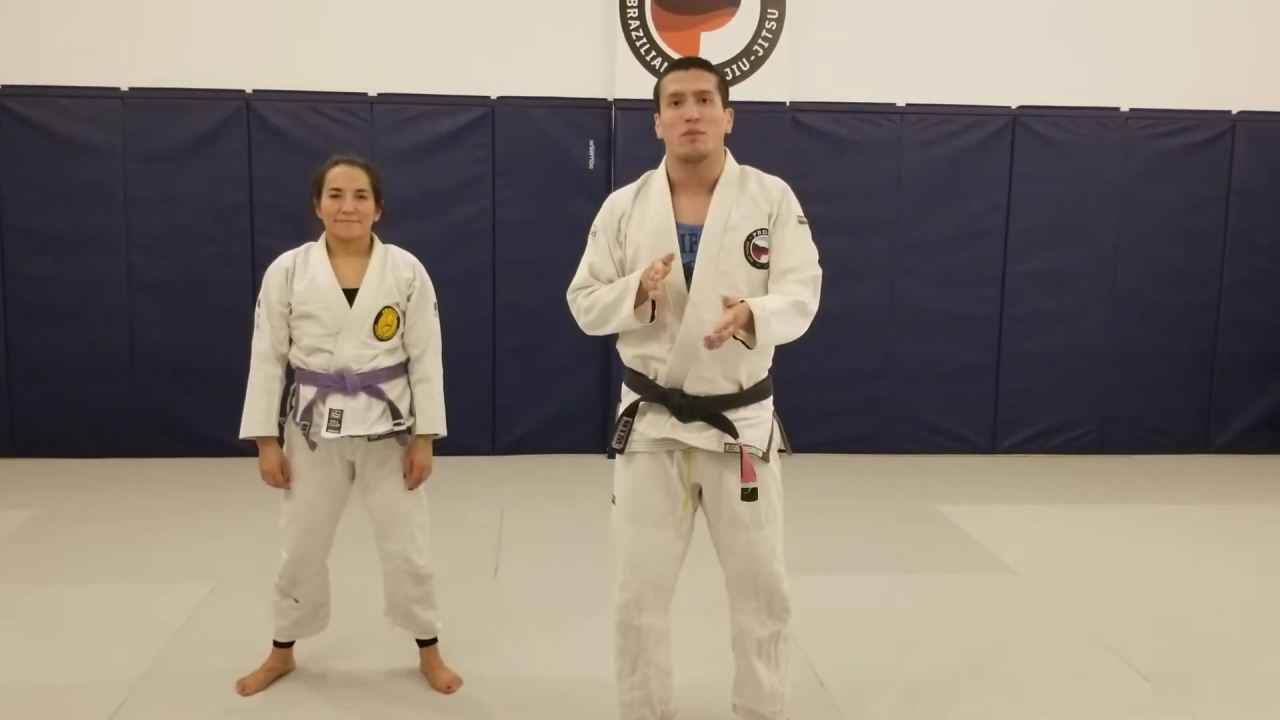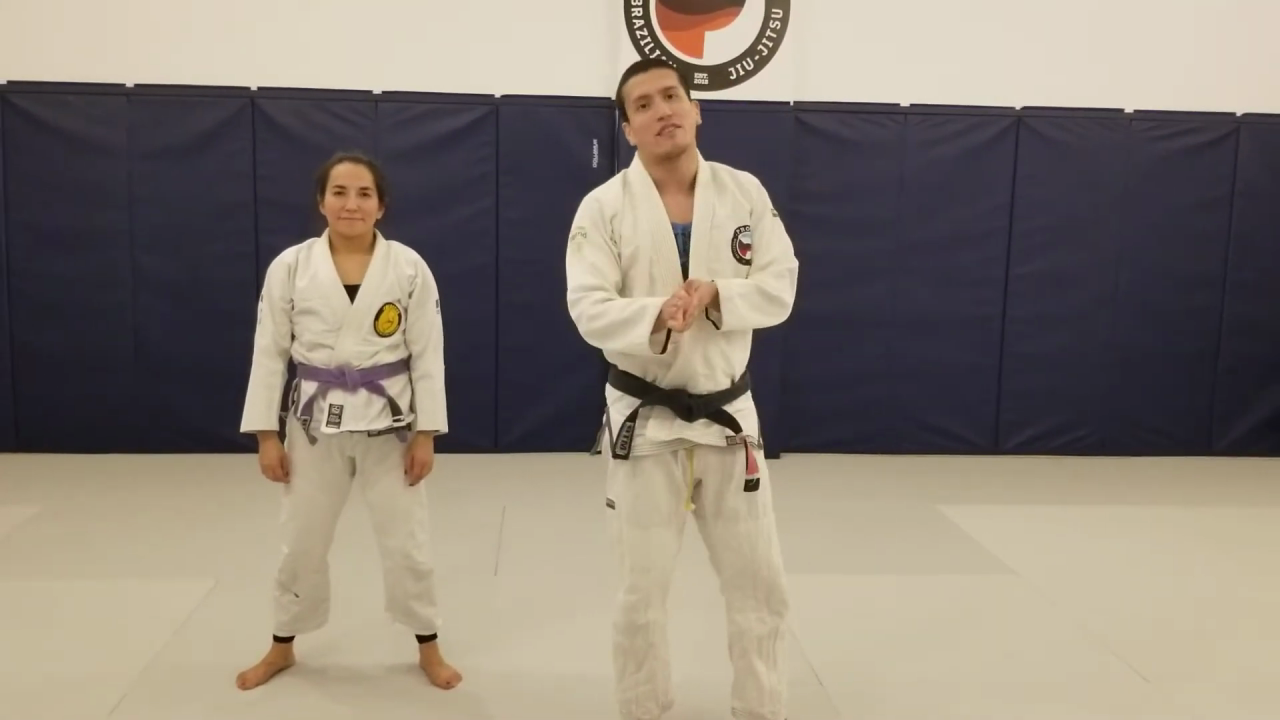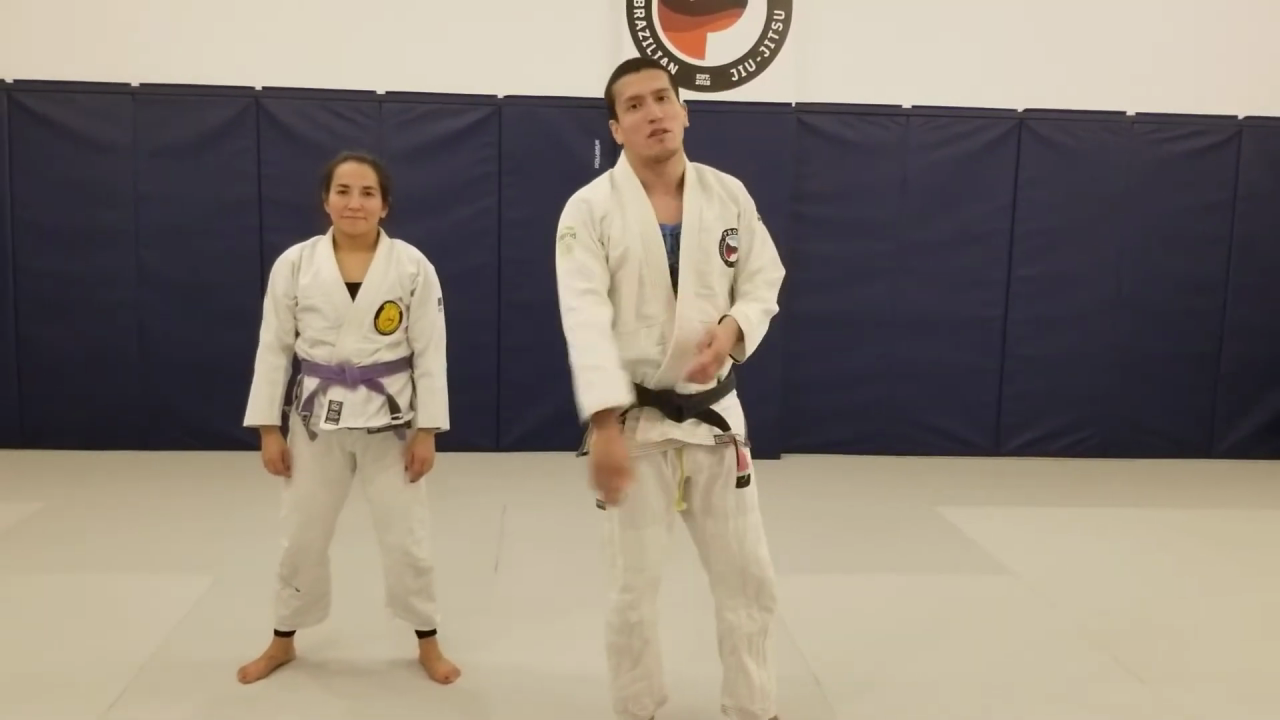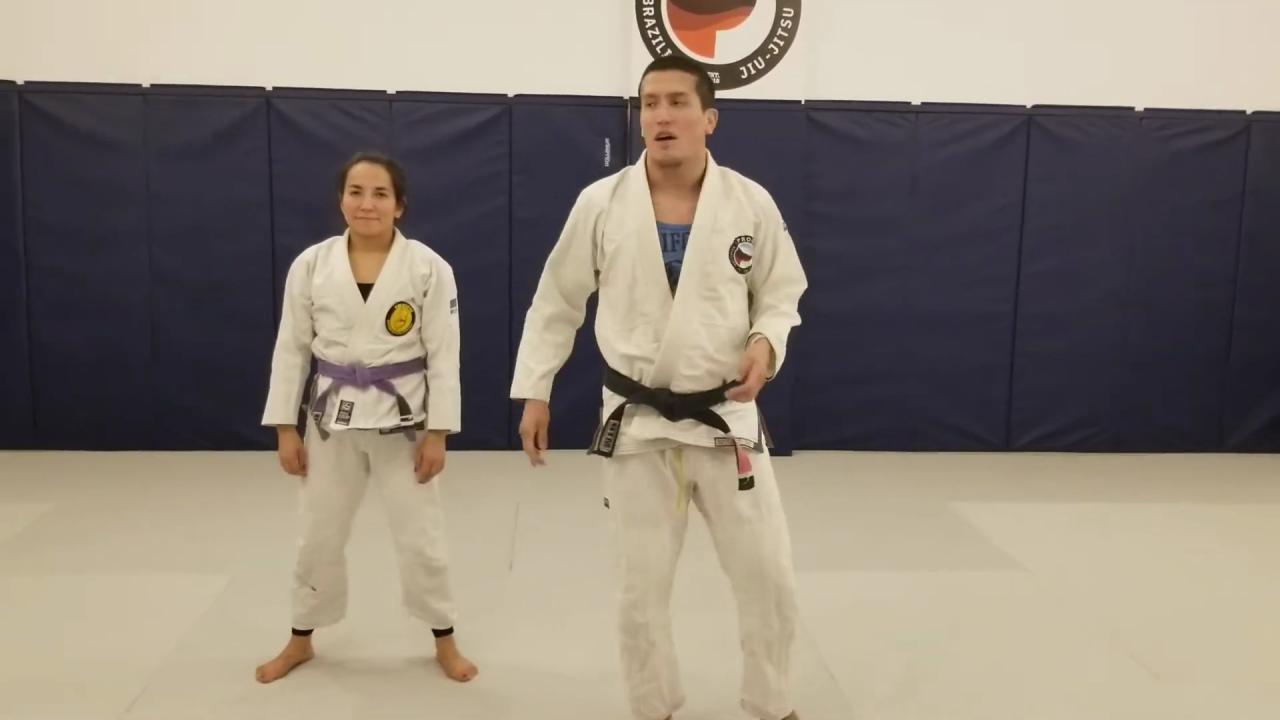
dt=0.4s
person 1, frame 1
left shoulder: (772, 197)
right shoulder: (624, 206)
left elbow: (800, 294)
right elbow: (585, 304)
left wrist: (750, 316)
right wrist: (638, 291)
left hip: (741, 422)
right hip: (652, 422)
left knee: (761, 587)
right knee: (640, 592)
person 1, frame 2
left shoulder: (744, 192)
right shoulder: (603, 206)
left elbow: (779, 290)
right elbow: (590, 310)
left wrist: (713, 295)
right wrist: (658, 315)
left hip: (728, 417)
right hip: (644, 420)
left knee: (758, 583)
right knee: (641, 590)
person 1, frame 3
left shoulder: (728, 194)
right shoulder: (590, 208)
left elbow: (763, 288)
right elbow: (584, 318)
left wrist: (733, 333)
right wrist: (604, 422)
left hip: (715, 416)
right hip: (635, 419)
left knee: (747, 578)
right knee: (634, 586)
person 1, frame 4
left shoulder: (752, 202)
right shoulder: (600, 203)
left elbow: (780, 295)
right elbow: (558, 301)
left wrist: (768, 344)
right wrist: (534, 391)
left hip: (727, 421)
right hip: (637, 423)
left knee: (769, 580)
right knee: (641, 589)
person 2, frame 1
left shoulder: (406, 270)
right shoulder: (287, 270)
left elbow: (426, 358)
right elbow: (267, 358)
left wrist: (425, 438)
right wrist: (266, 440)
left hip: (388, 425)
right hip: (315, 427)
left knee: (407, 545)
right knee: (301, 546)
left ankle: (428, 651)
right ankle: (282, 652)
person 2, frame 2
left shoulder: (409, 267)
right shoulder: (289, 266)
left elbow: (428, 355)
right elbow: (269, 352)
left wrist: (426, 434)
right wrist: (266, 435)
left hip: (389, 422)
right hip: (316, 422)
left knee: (406, 541)
right knee: (301, 542)
left ankle: (428, 647)
right ankle: (282, 646)
person 2, frame 3
left shoulder: (413, 266)
right shoulder: (294, 264)
left elbow: (430, 352)
right elbow: (274, 348)
left wrist: (427, 430)
right wrist: (269, 428)
left hip: (390, 418)
right hip: (319, 418)
left knee: (407, 537)
right knee: (302, 536)
left ankle: (427, 642)
right ankle: (283, 640)
person 2, frame 4
left shoulder: (428, 267)
right shoulder: (310, 264)
left elbow: (443, 354)
right elbow: (291, 348)
left wrist: (437, 432)
right wrist: (285, 428)
left hip: (402, 419)
right hip: (331, 419)
left knee: (420, 536)
right knee: (318, 536)
left ankle: (444, 640)
right ankle: (301, 640)
